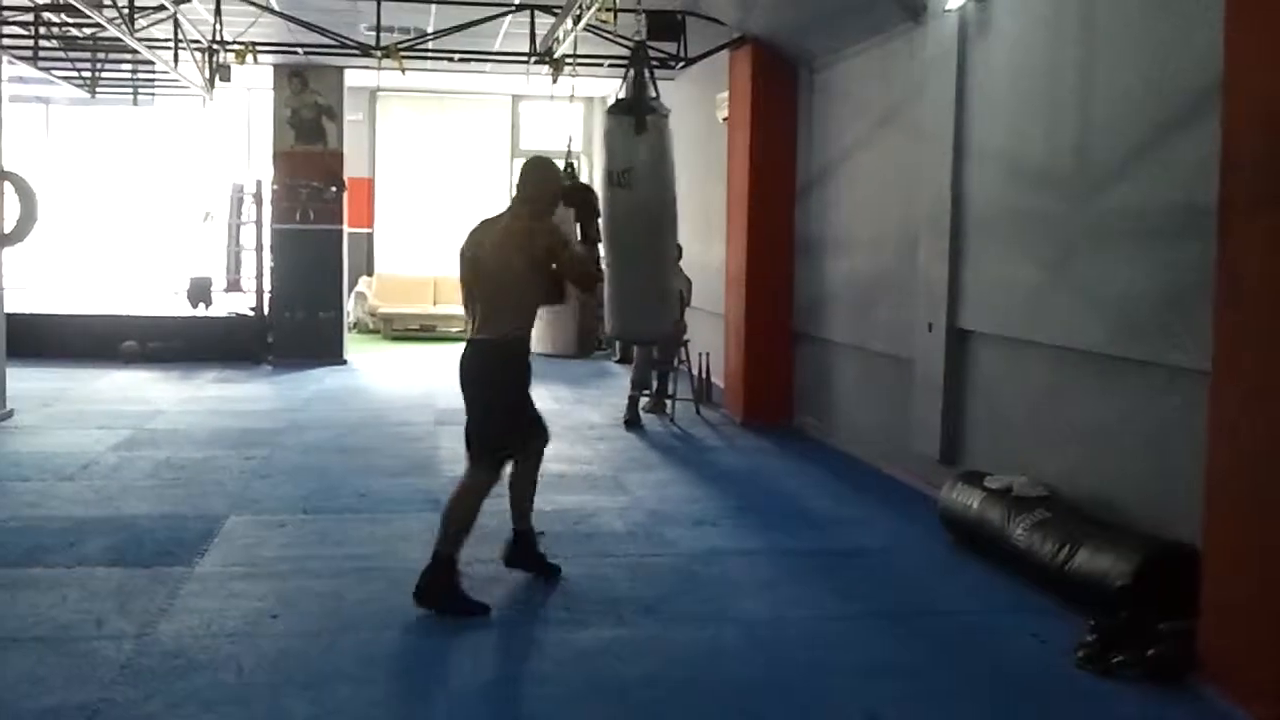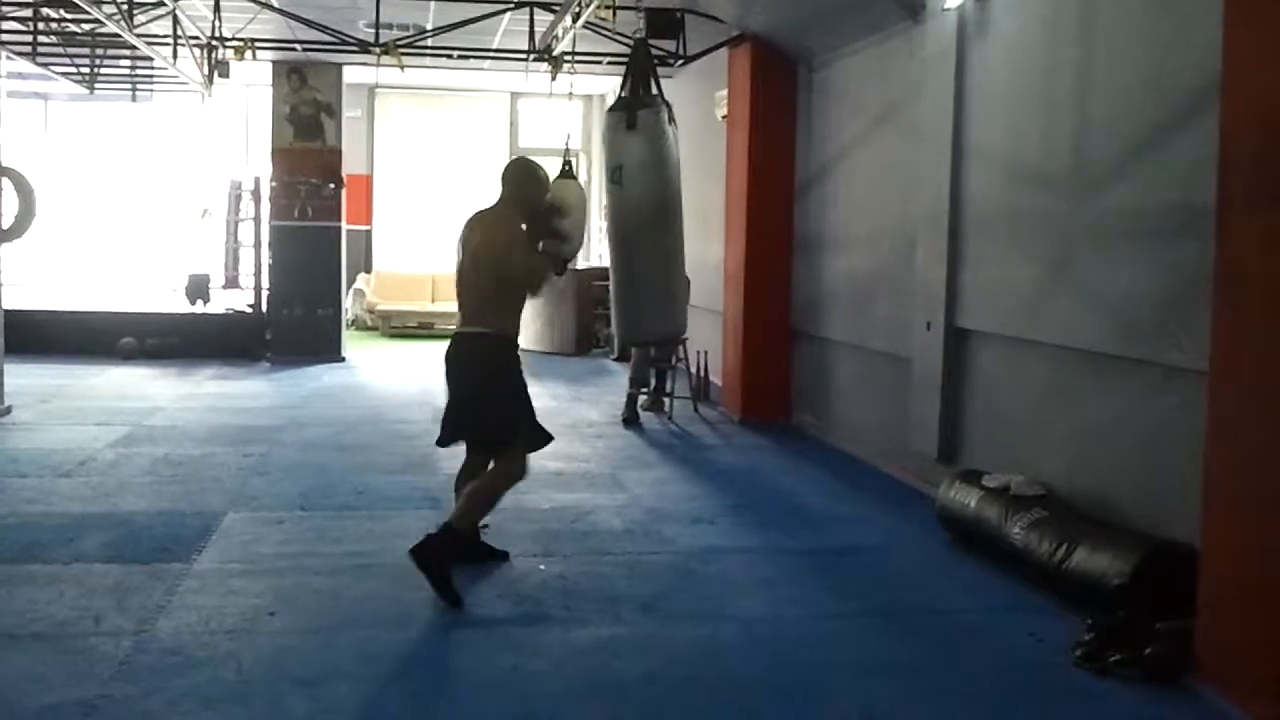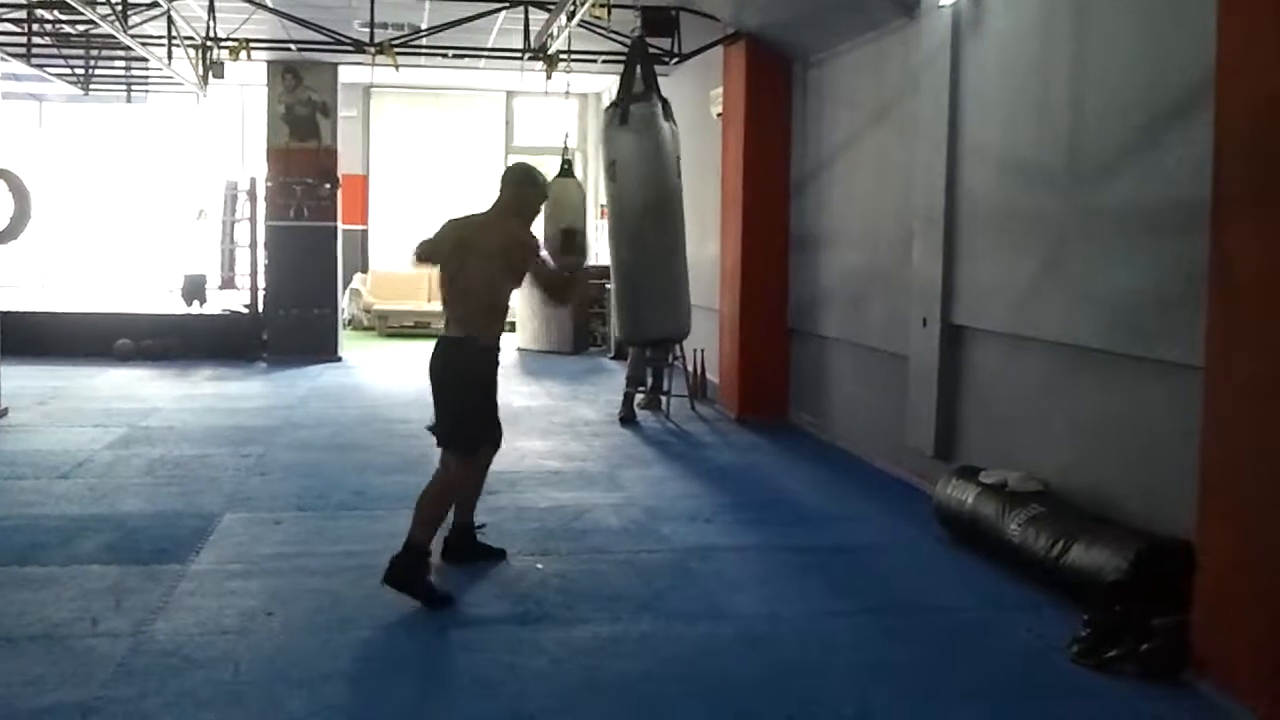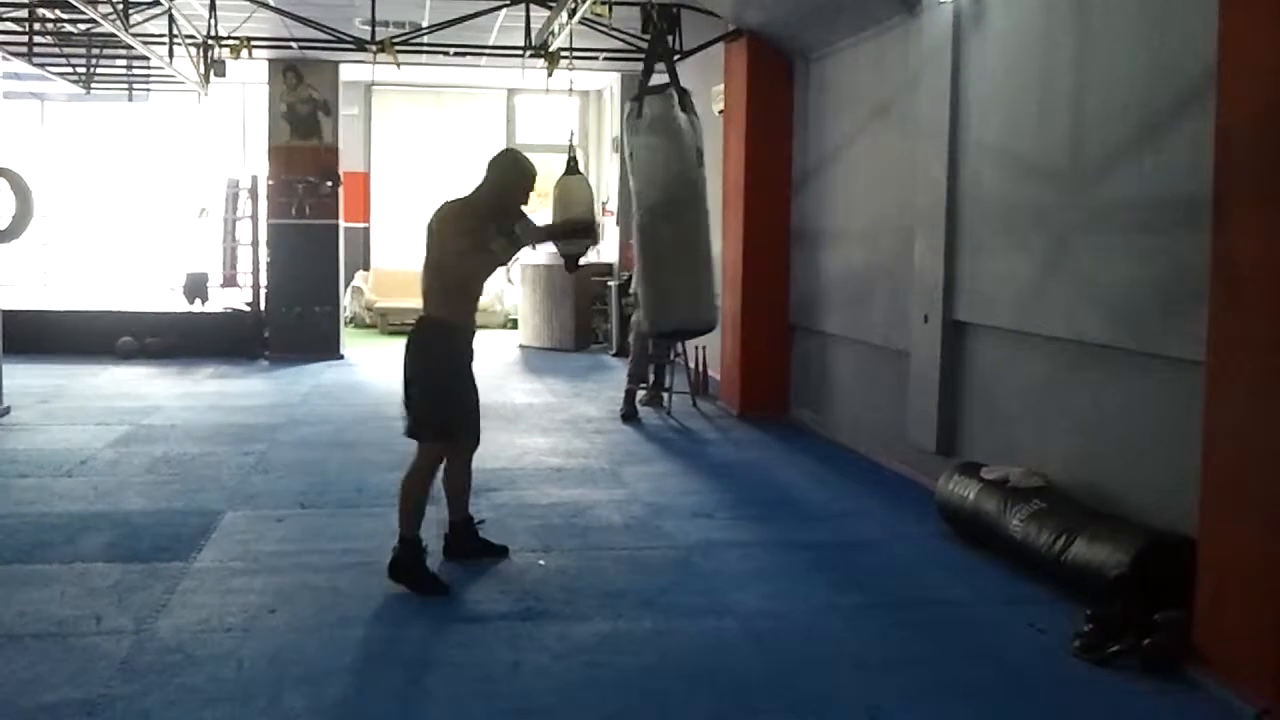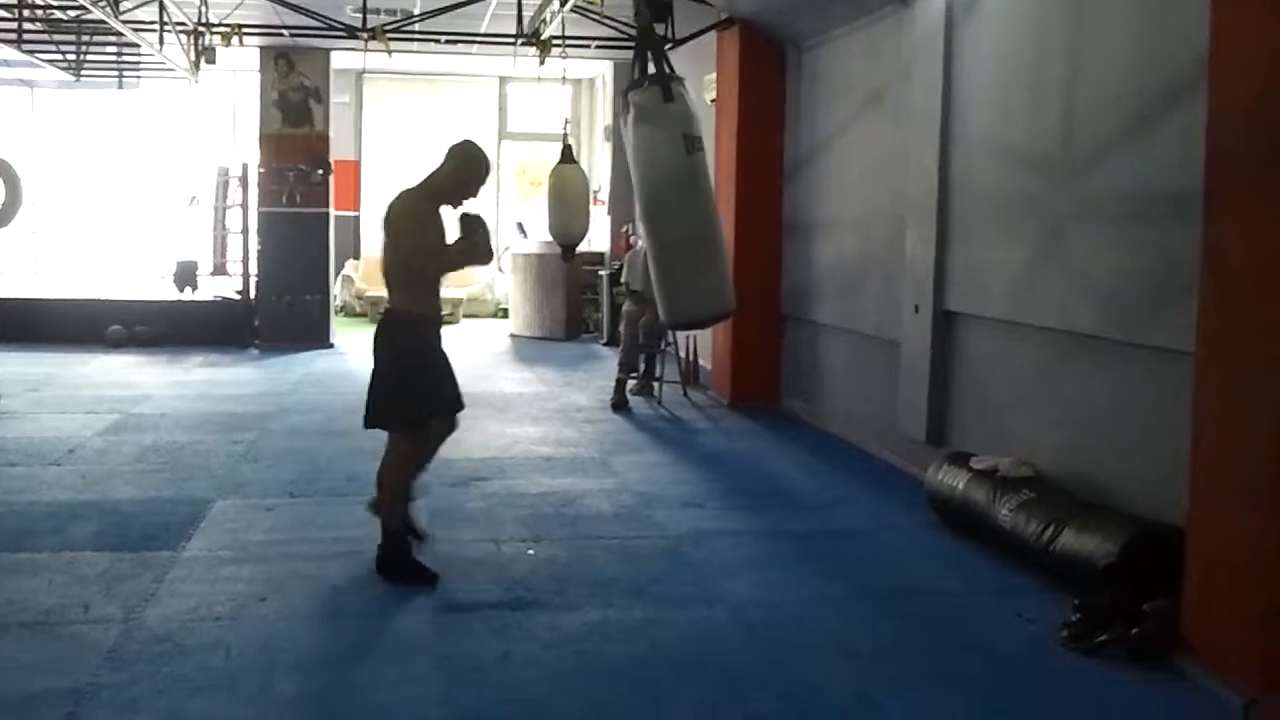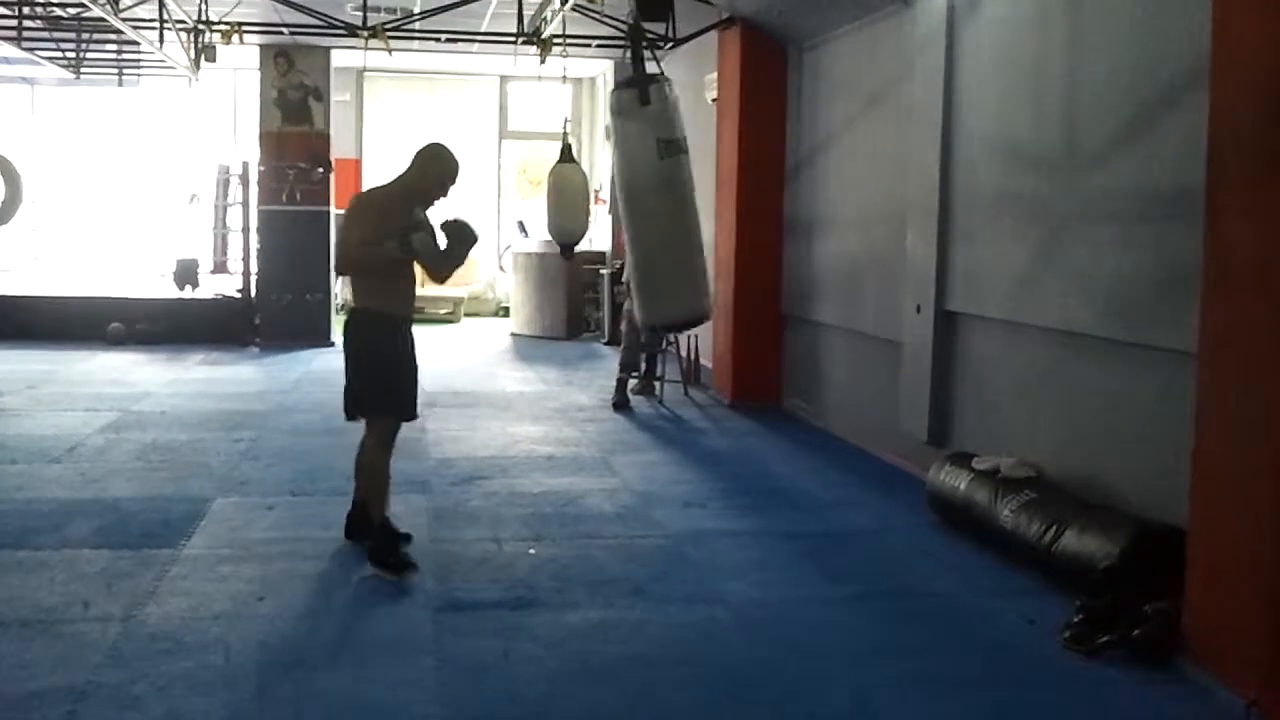
dt=0.3s
person 1, frame 1
left shoulder: (482, 232)
right shoulder: (540, 230)
right elbow: (588, 281)
left hip: (480, 354)
right hip: (501, 358)
left knee: (533, 440)
right knee: (483, 471)
left ankle: (523, 543)
right ankle: (438, 578)
person 1, frame 2
left shoulder: (478, 225)
right shoulder: (511, 230)
right elbow: (529, 282)
left wrist: (536, 241)
right wrist: (551, 250)
left hip: (465, 348)
right hip: (491, 354)
left knee: (482, 453)
right knee: (512, 463)
left ankle: (464, 538)
right ankle: (440, 544)
person 1, frame 3
left shoulder: (459, 229)
right shoulder: (517, 241)
left elbow: (423, 253)
right elbow: (560, 292)
right wrist: (572, 259)
left hip: (452, 352)
right hip: (471, 358)
left knee: (479, 450)
right knee: (458, 463)
left ankle: (461, 536)
right ankle: (409, 565)
person 1, frame 4
left shoulder: (484, 217)
right shoulder: (452, 217)
right elbow: (458, 276)
left wrist: (567, 229)
right wrist: (505, 244)
left hip: (455, 343)
right hip: (435, 344)
left knee: (461, 445)
right knee: (435, 449)
left ankle: (461, 532)
right ankle: (407, 557)
person 1, frame 5
left shoulder: (426, 209)
right shoulder: (410, 208)
right elbow: (420, 269)
left wrist: (467, 246)
right wrist: (470, 243)
left hip: (423, 332)
right hip: (404, 333)
left knee: (442, 421)
right knee: (405, 440)
left ankle: (392, 502)
right ankle: (392, 550)
person 1, frame 6
left shoulder: (414, 216)
right shoulder: (367, 206)
left elbow: (439, 272)
right elbow: (344, 263)
left wrist: (459, 246)
right wrist: (402, 247)
left hip: (398, 329)
right hip: (370, 329)
left knee: (384, 428)
right knee: (379, 427)
left ankle: (364, 518)
right ankle: (378, 533)
